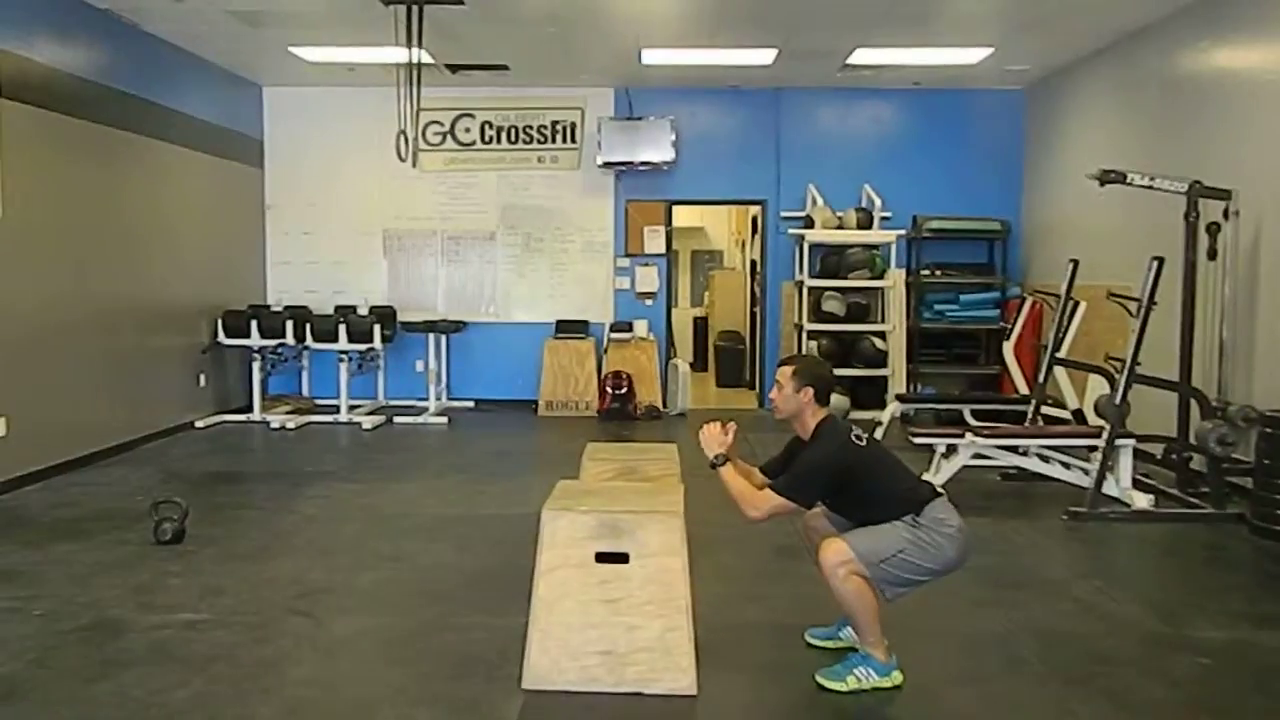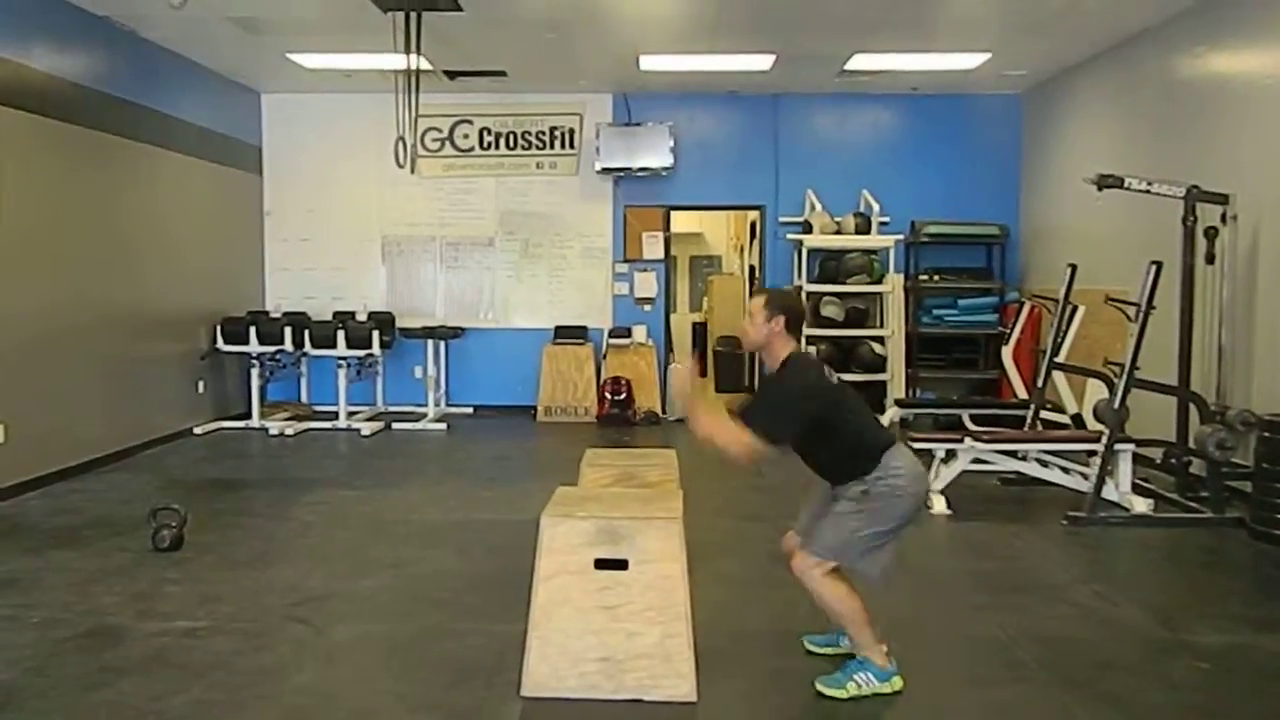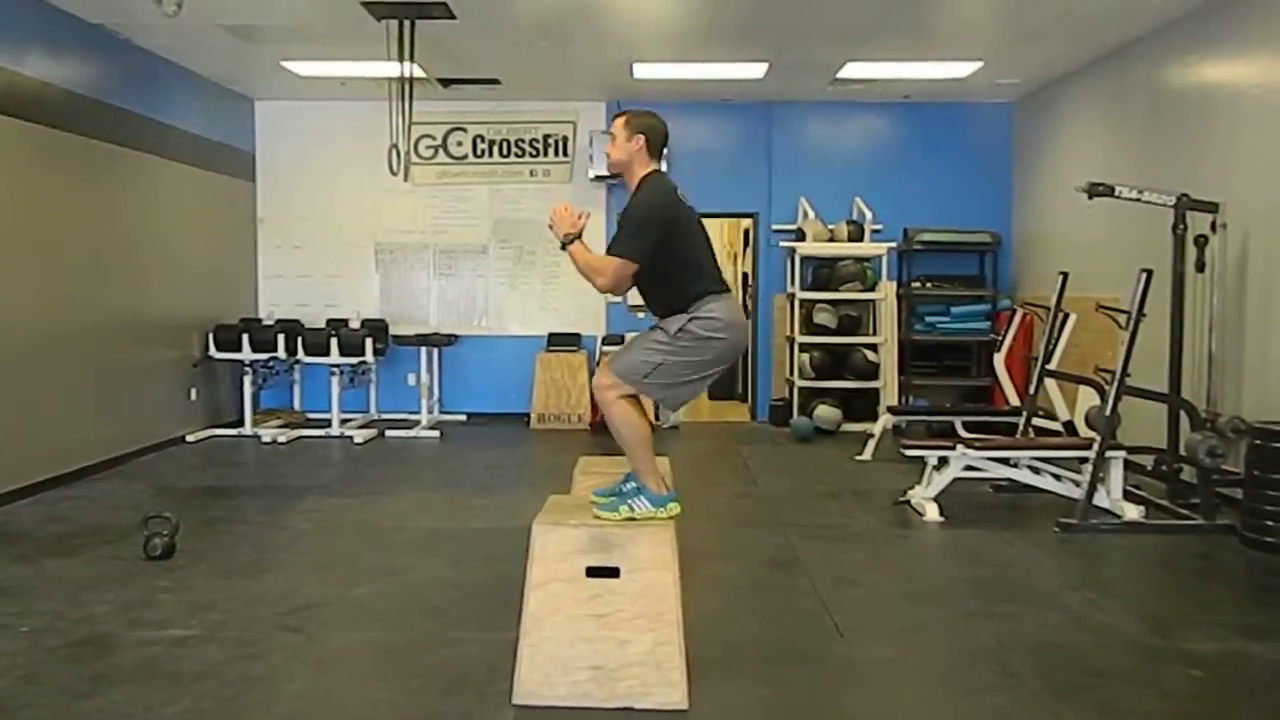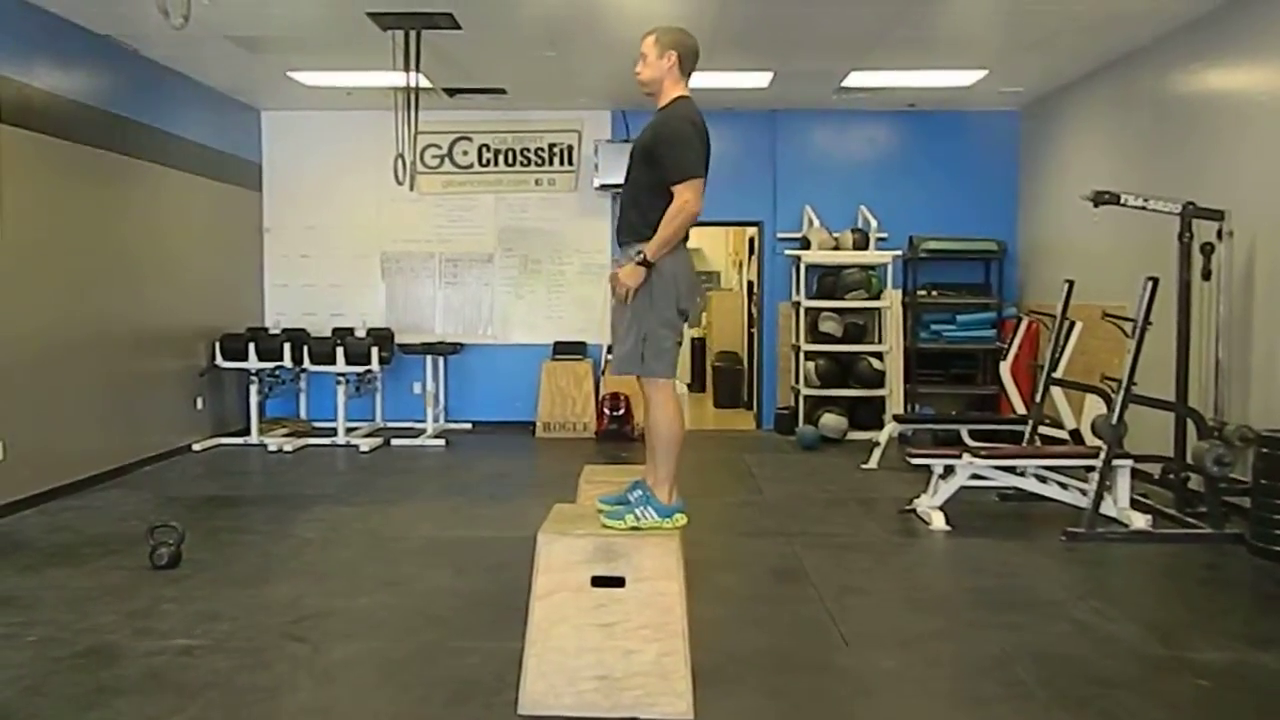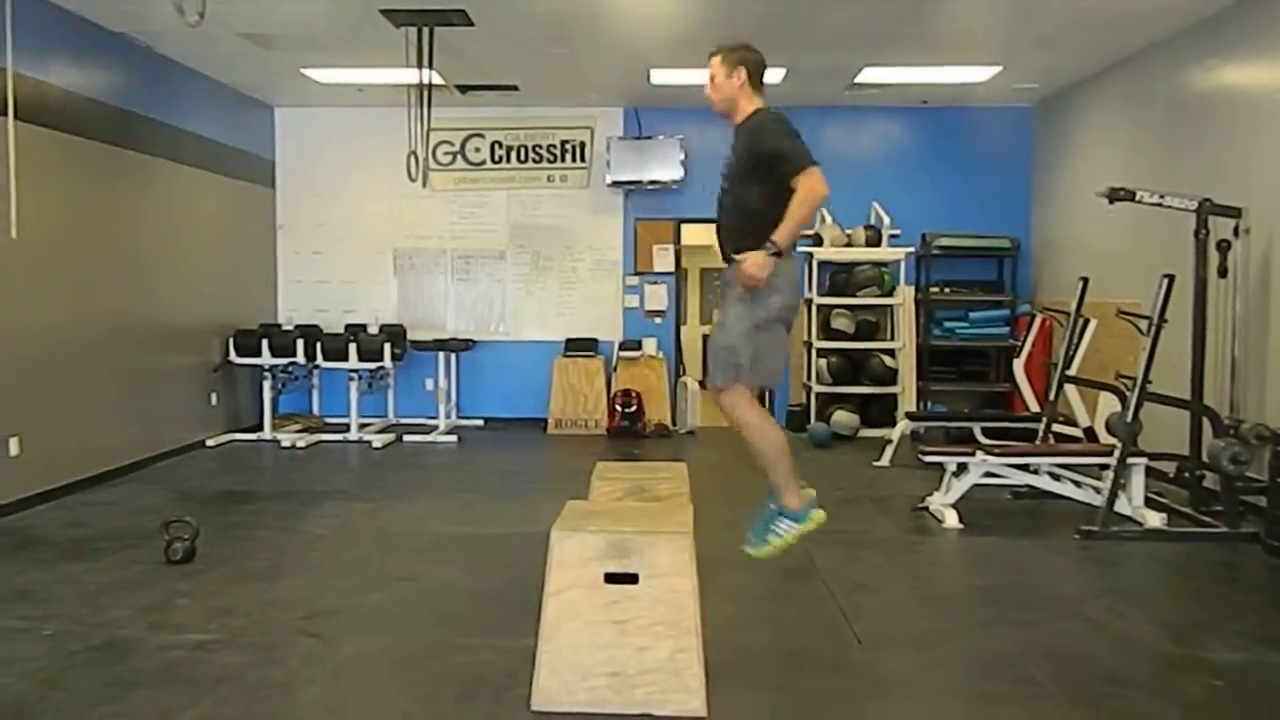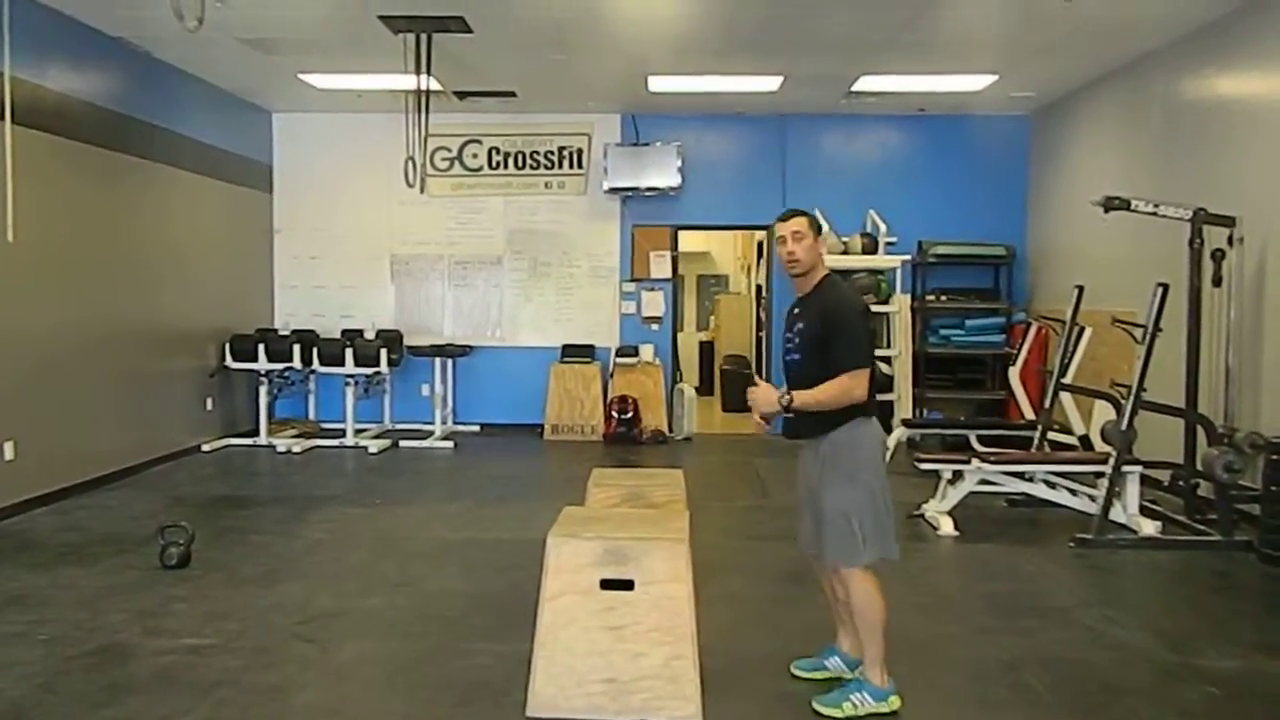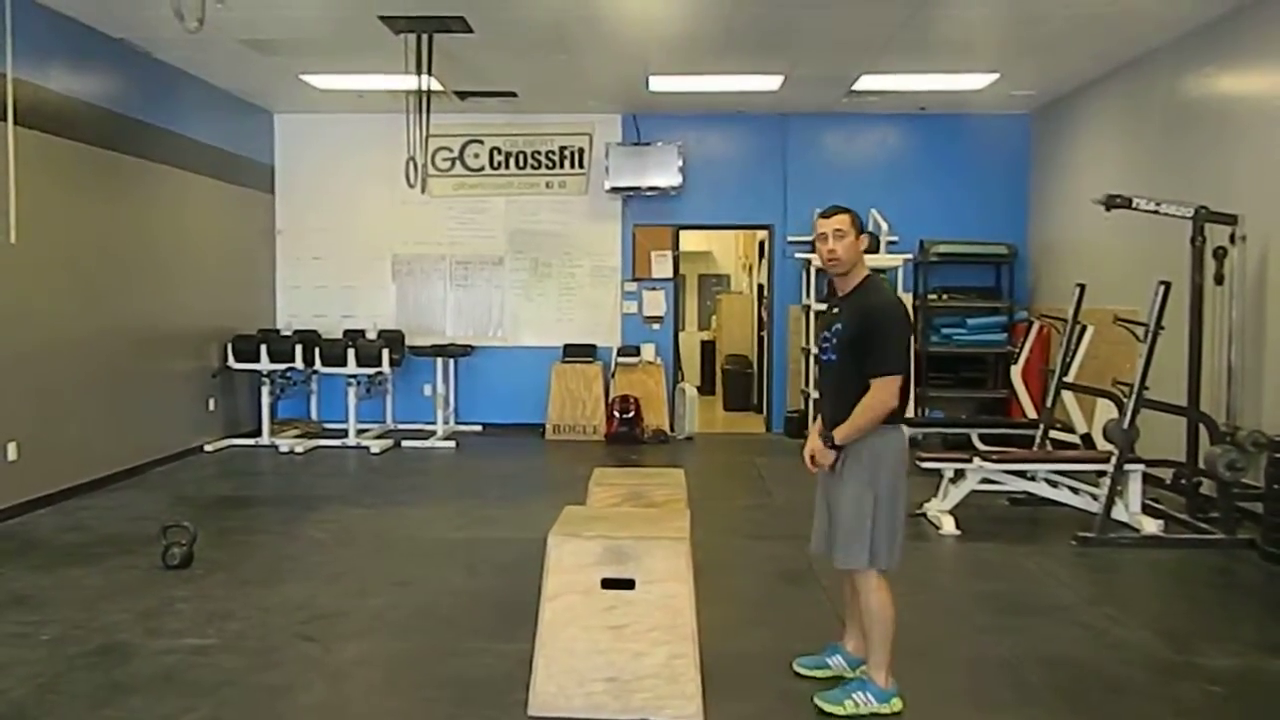
dt=0.7s
person 1, frame 1
left shoulder: (827, 453)
right shoulder: (813, 439)
left elbow: (758, 508)
right elbow: (759, 480)
left wrist: (719, 459)
right wrist: (728, 455)
left hip: (936, 533)
right hip: (911, 520)
left knee: (835, 557)
right knee: (816, 524)
left ankle: (878, 660)
right ankle: (858, 626)
person 1, frame 2
left shoulder: (792, 385)
right shoulder: (789, 376)
left elbow: (742, 446)
right elbow: (748, 428)
left wrist: (690, 399)
right wrist: (700, 409)
left hip: (891, 481)
right hip: (870, 474)
left knee: (809, 564)
right knee: (797, 545)
left ankle: (877, 665)
right ankle: (855, 635)
person 1, frame 3
left shoulder: (648, 205)
right shoulder: (656, 198)
left elbow: (607, 280)
right elbow: (622, 281)
left wrist: (569, 241)
right wrist: (579, 240)
left hip: (706, 324)
right hip: (703, 318)
left knee: (608, 385)
right knee: (618, 383)
left ankle: (655, 495)
right ankle: (645, 480)
person 1, frame 4
left shoulder: (679, 122)
right shoulder: (669, 120)
left elbow: (688, 203)
left wrist: (641, 261)
left hip: (654, 265)
right hip: (650, 262)
left knee: (656, 381)
right knee: (652, 380)
left ankle: (664, 501)
right ankle: (653, 486)
person 1, frame 5
left shoulder: (767, 129)
right shoulder: (748, 134)
left elbow: (813, 187)
left wrist: (773, 249)
left hip: (761, 277)
right hip: (748, 275)
left knee: (734, 395)
right knee: (735, 392)
left ankle: (796, 504)
right ankle: (785, 496)
person 1, frame 6
left shoulder: (841, 304)
right shoulder: (799, 306)
left elbow: (854, 386)
left wrist: (784, 400)
right wrist: (772, 403)
left hip: (848, 442)
right hip: (819, 442)
left knee: (851, 563)
right knee: (824, 557)
right ankle: (848, 651)
person 1, frame 7
left shoulder: (881, 307)
right shoulder: (838, 303)
left elbow: (885, 396)
left wrist: (834, 441)
right wrist: (818, 430)
left hip: (870, 447)
right hip: (844, 445)
left knee: (866, 565)
right knee: (845, 558)
right ankle: (853, 649)
